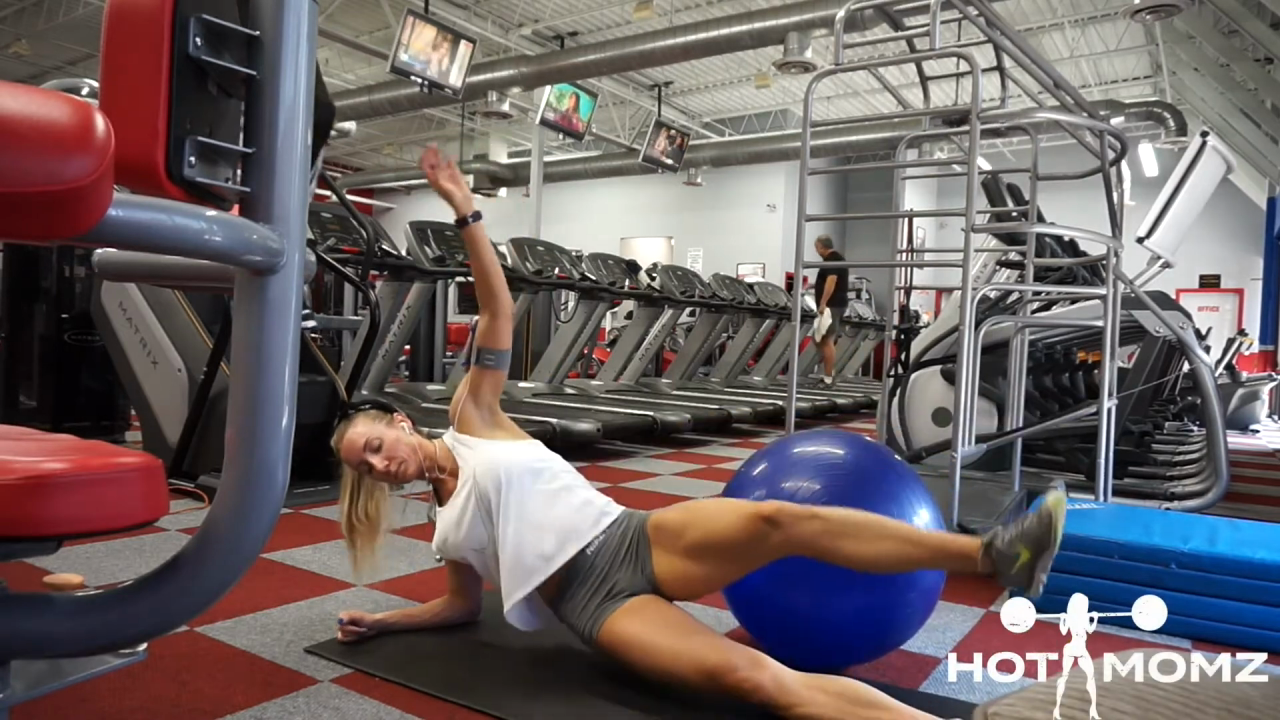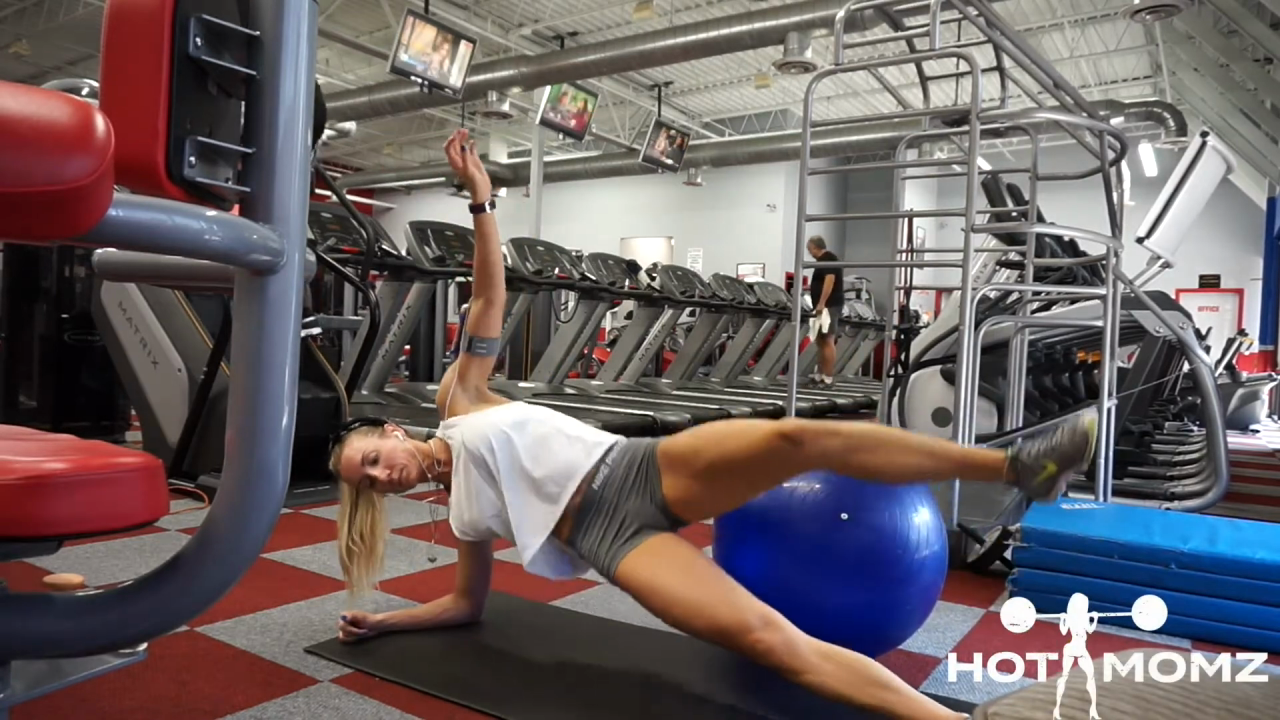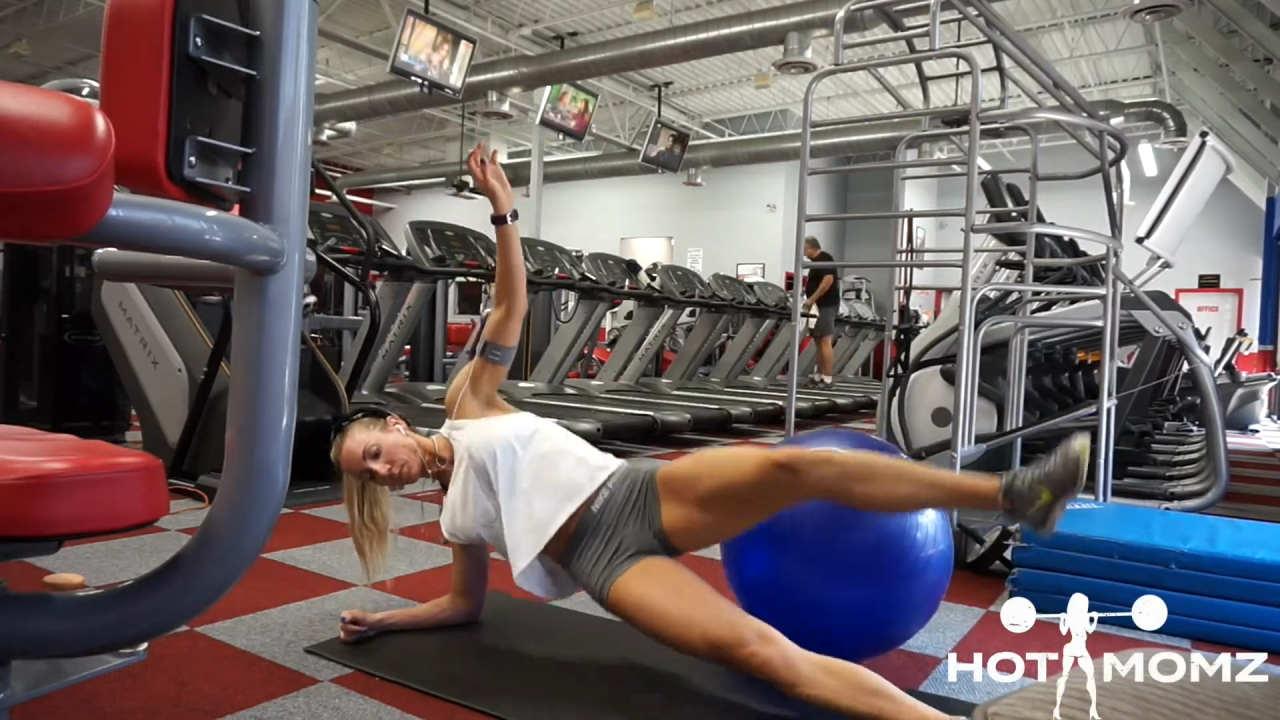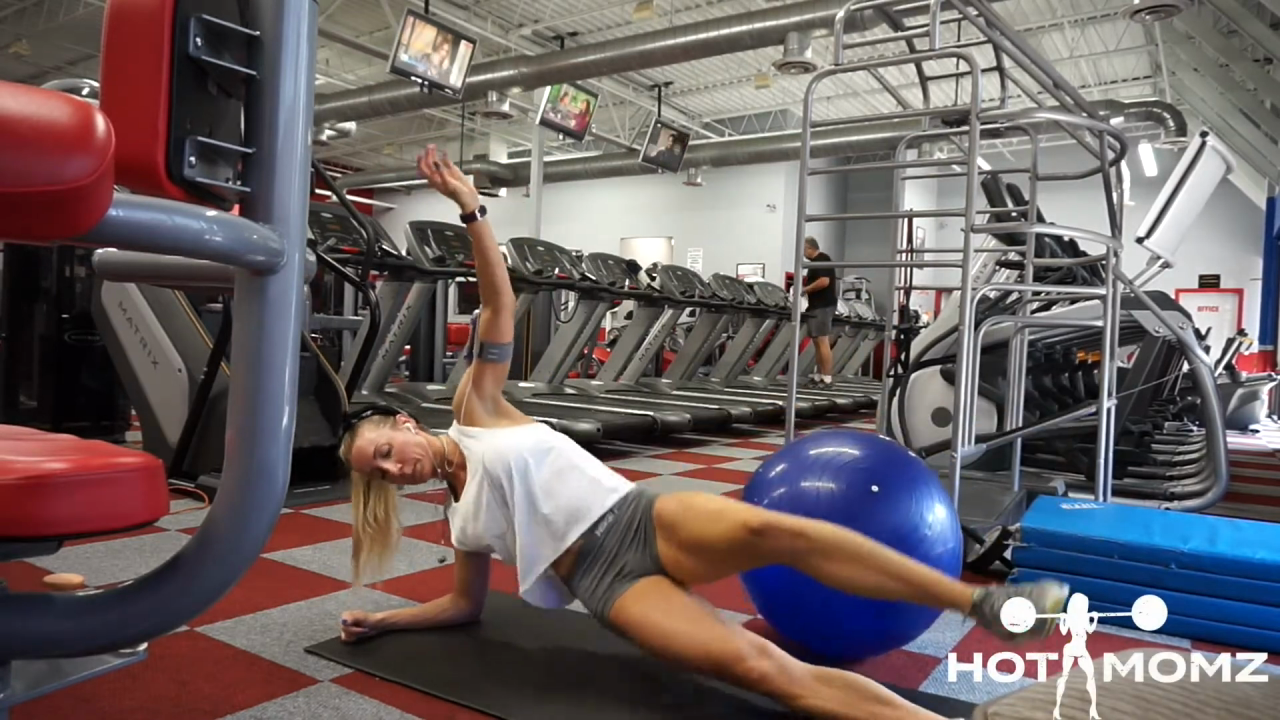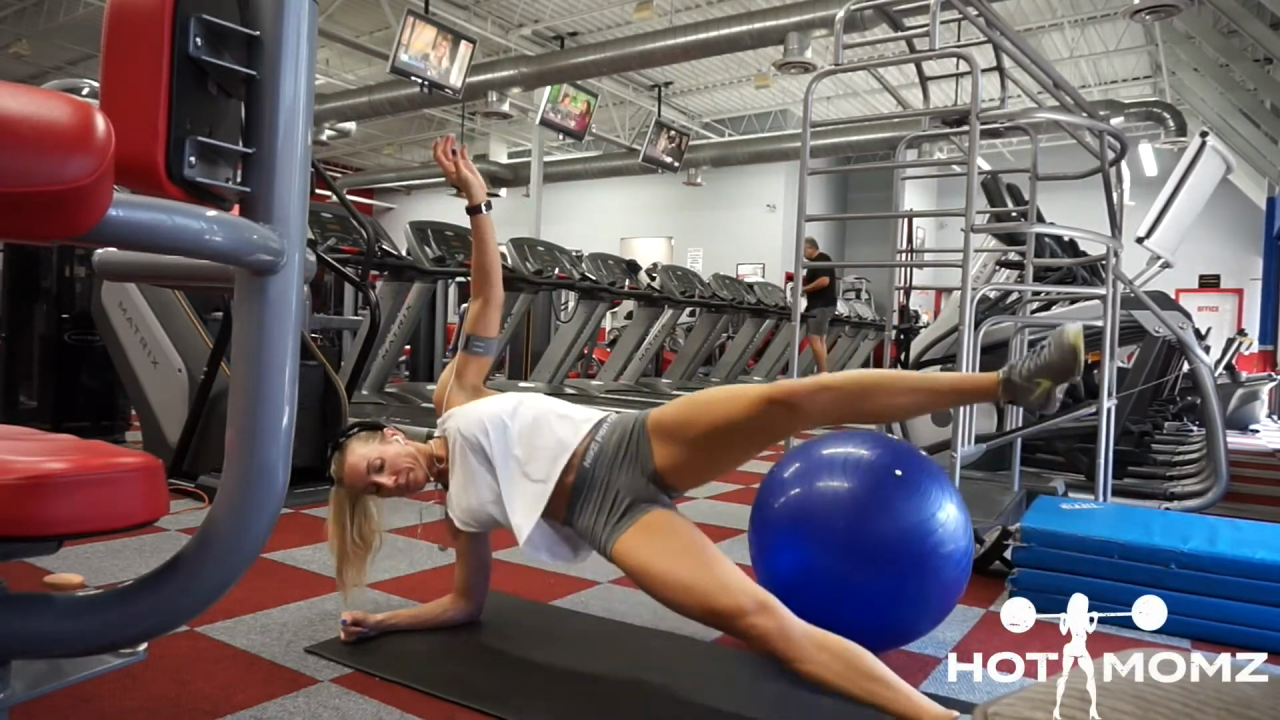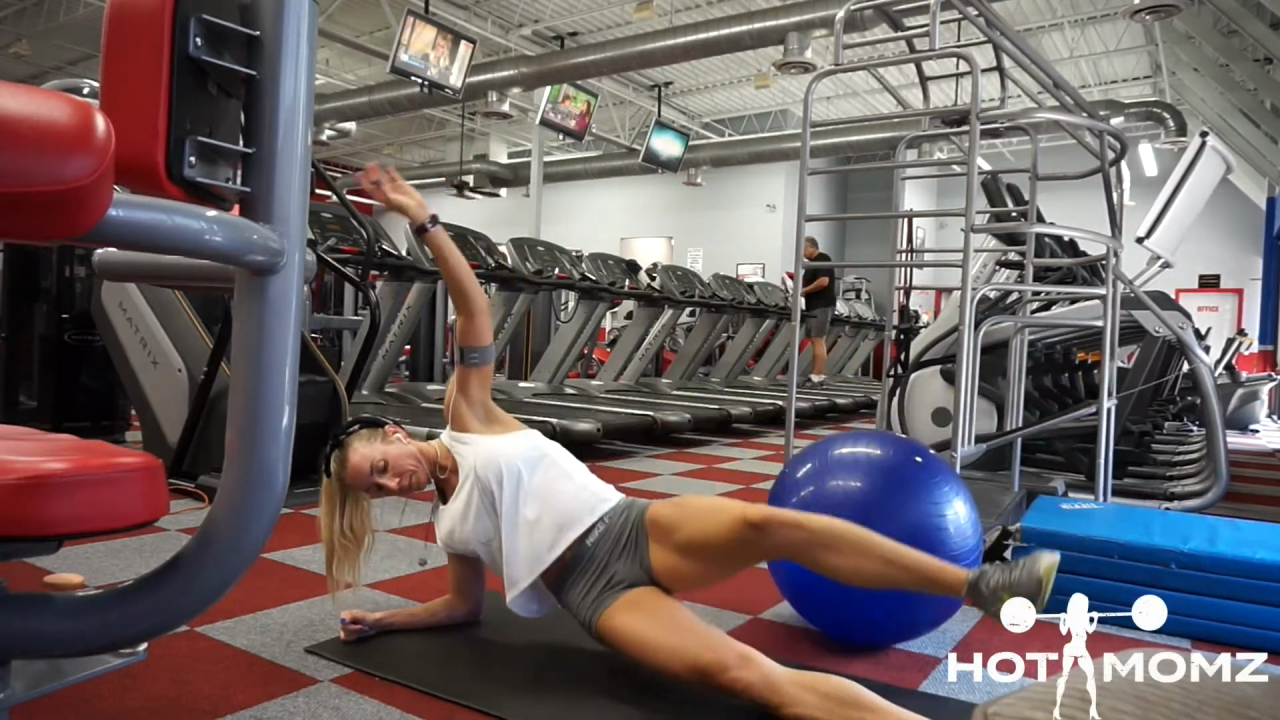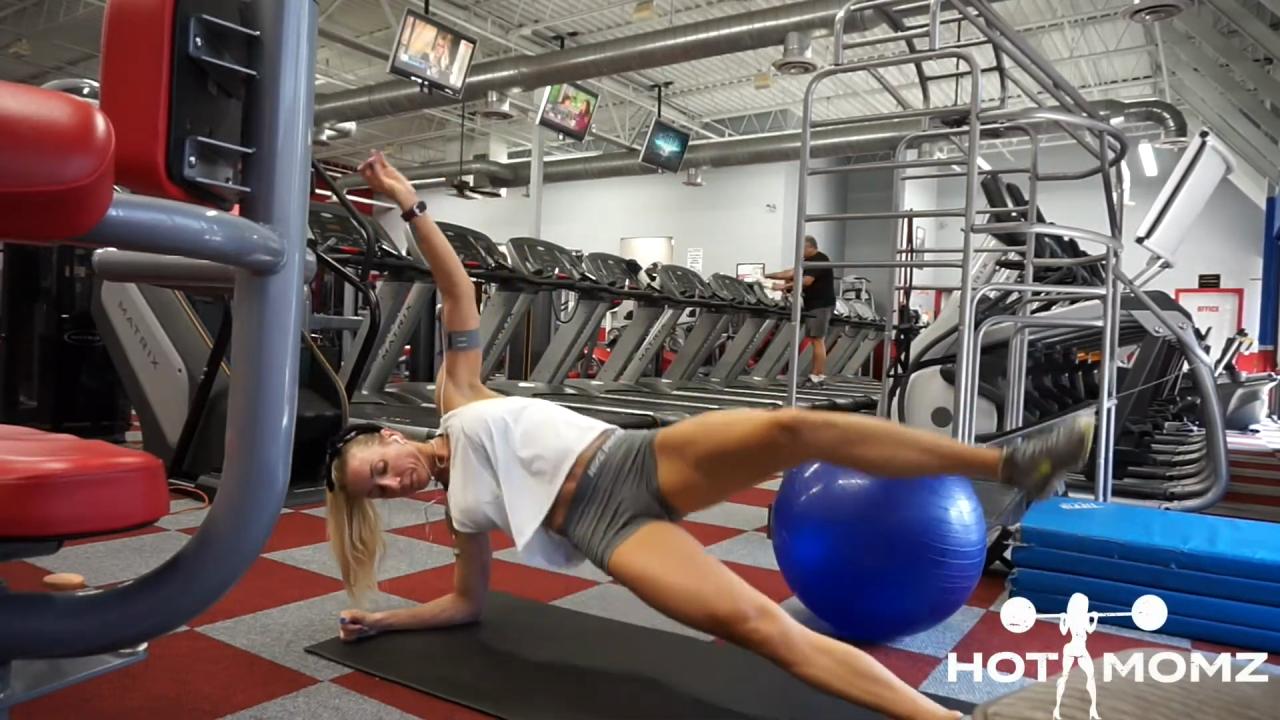
dt=0.4s
person 1, frame 1
left shoulder: (471, 419)
right shoulder: (446, 529)
left elbow: (498, 307)
right elbow: (461, 607)
left wrist: (467, 215)
right wrist: (377, 622)
left hip: (633, 538)
right hip: (600, 603)
left knee: (780, 520)
left ankle: (992, 554)
person 1, frame 2
left shoulder: (457, 396)
right shoulder: (463, 512)
left elbow: (491, 293)
right elbow: (468, 604)
left wrist: (479, 198)
right wrist: (381, 622)
left hip: (645, 470)
right hip: (619, 534)
left knee: (800, 439)
right knee: (767, 639)
left ankle: (1016, 464)
person 1, frame 3
left shoulder: (465, 402)
right shoulder: (455, 517)
left elbow: (511, 304)
right elbow: (465, 605)
left wrist: (502, 212)
right wrist: (379, 620)
left hip: (638, 498)
right hip: (608, 562)
left knee: (789, 466)
right knee: (761, 653)
left ankle: (1005, 492)
person 1, frame 4
left shoulder: (472, 406)
right shoulder: (460, 519)
left elbow: (500, 305)
right elbow: (465, 605)
left wrist: (470, 207)
right wrist: (381, 620)
left hip: (643, 517)
right hip: (612, 578)
left knee: (772, 532)
left ankle: (980, 600)
person 1, frame 5
left shoulder: (454, 394)
right shoulder: (457, 506)
left elbow: (489, 294)
right elbow: (467, 603)
left wrist: (474, 199)
right wrist: (379, 621)
left hip: (630, 448)
right hip: (611, 514)
left knee: (792, 397)
right knee: (761, 619)
left ankle: (1003, 383)
person 1, frame 6
left shoulder: (467, 413)
right shoulder: (449, 526)
left elbow: (475, 306)
right elbow: (464, 607)
left wrist: (424, 221)
right wrist: (380, 622)
left hip: (637, 528)
right hip: (601, 589)
left knee: (768, 523)
left ankle: (978, 585)
person 1, frame 7
left shoulder: (454, 397)
right shoulder: (457, 506)
left elbow: (459, 291)
right elbow: (467, 604)
left wrist: (410, 205)
right wrist: (378, 619)
left hip: (640, 460)
right hip: (609, 523)
left knee: (795, 428)
right knee: (759, 624)
left ankle: (1009, 463)
